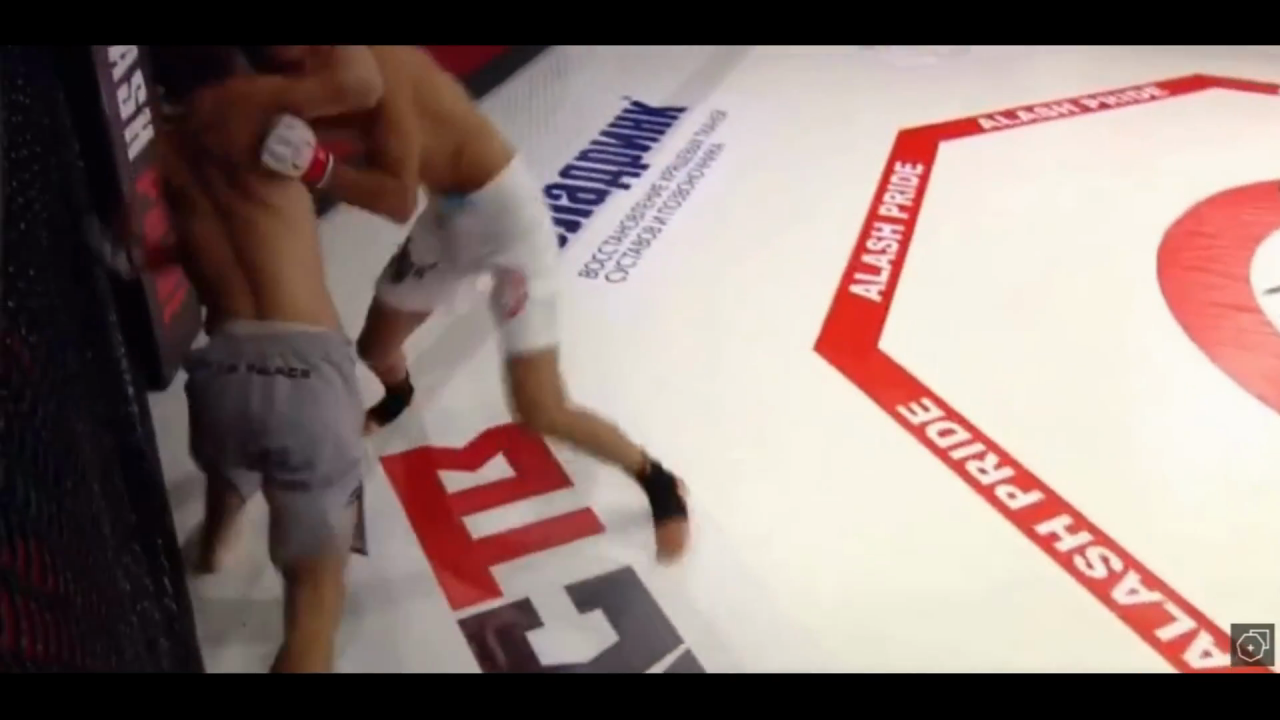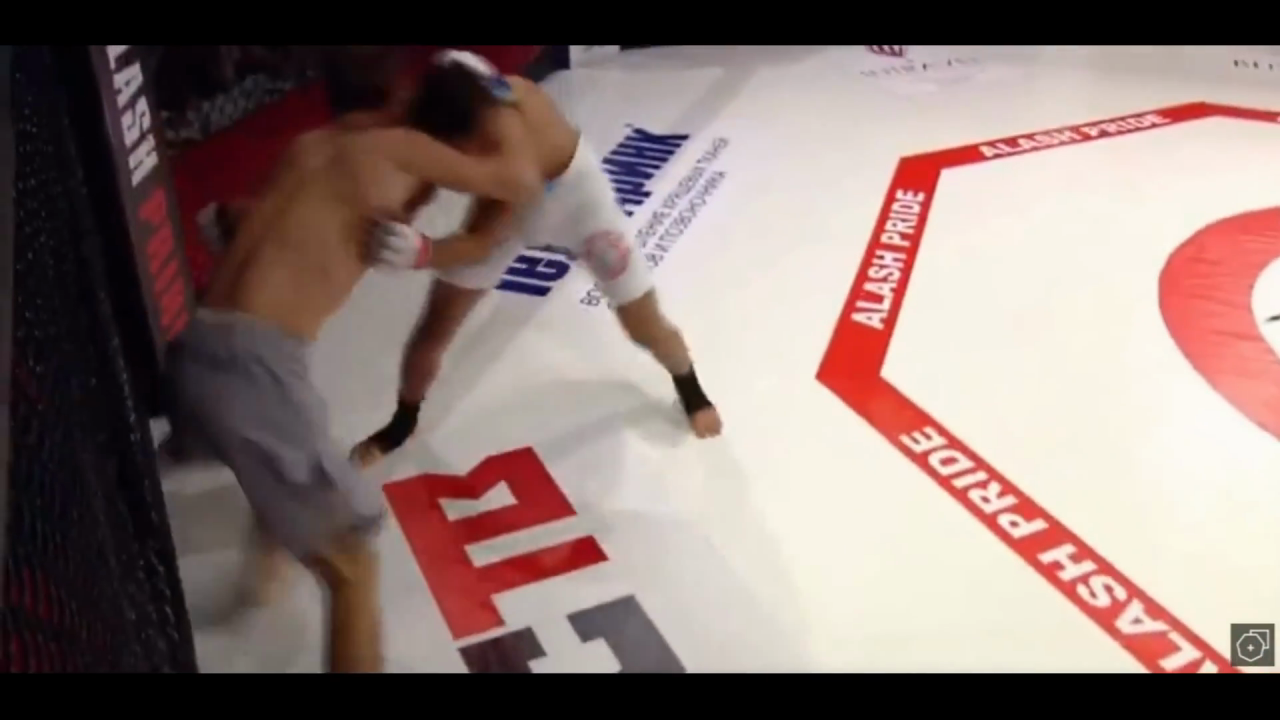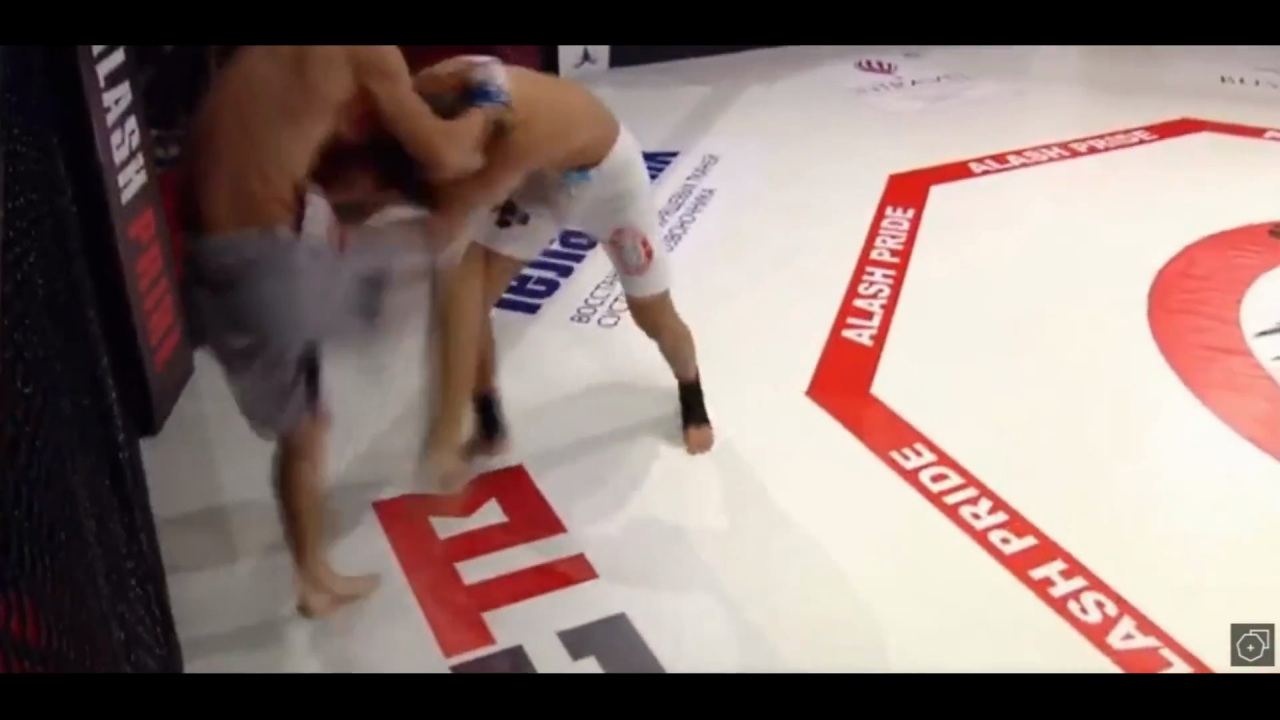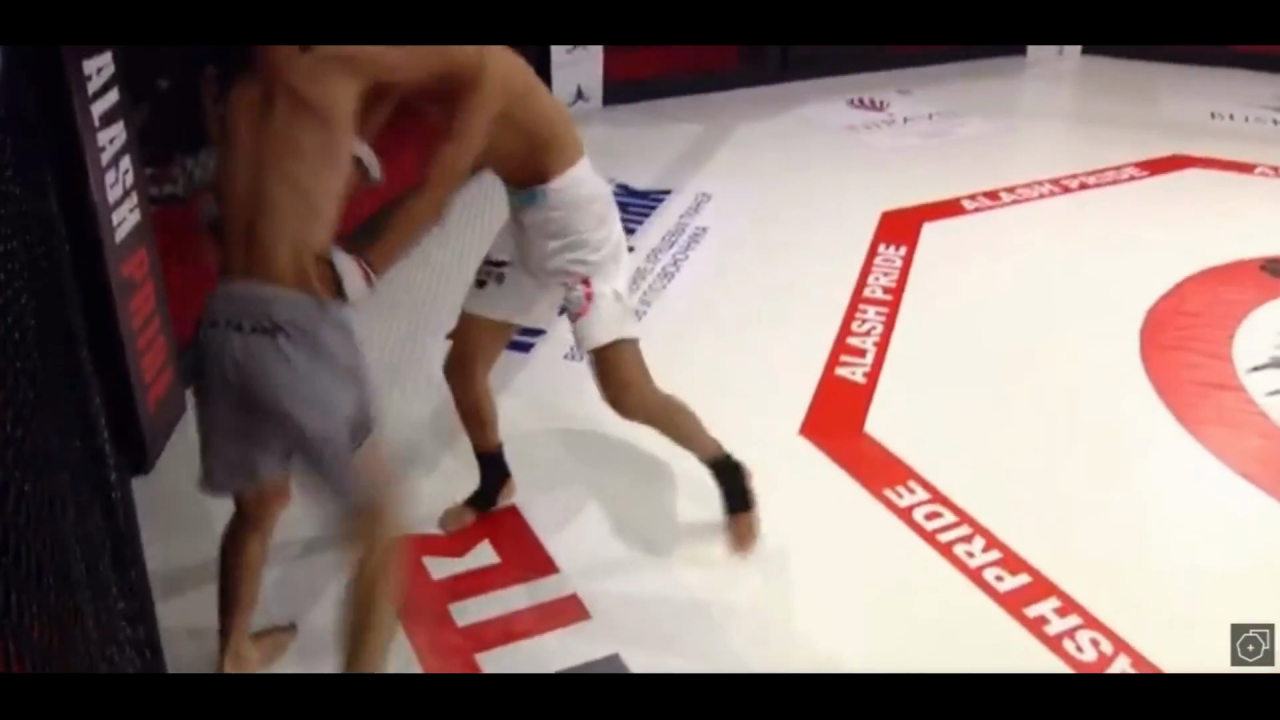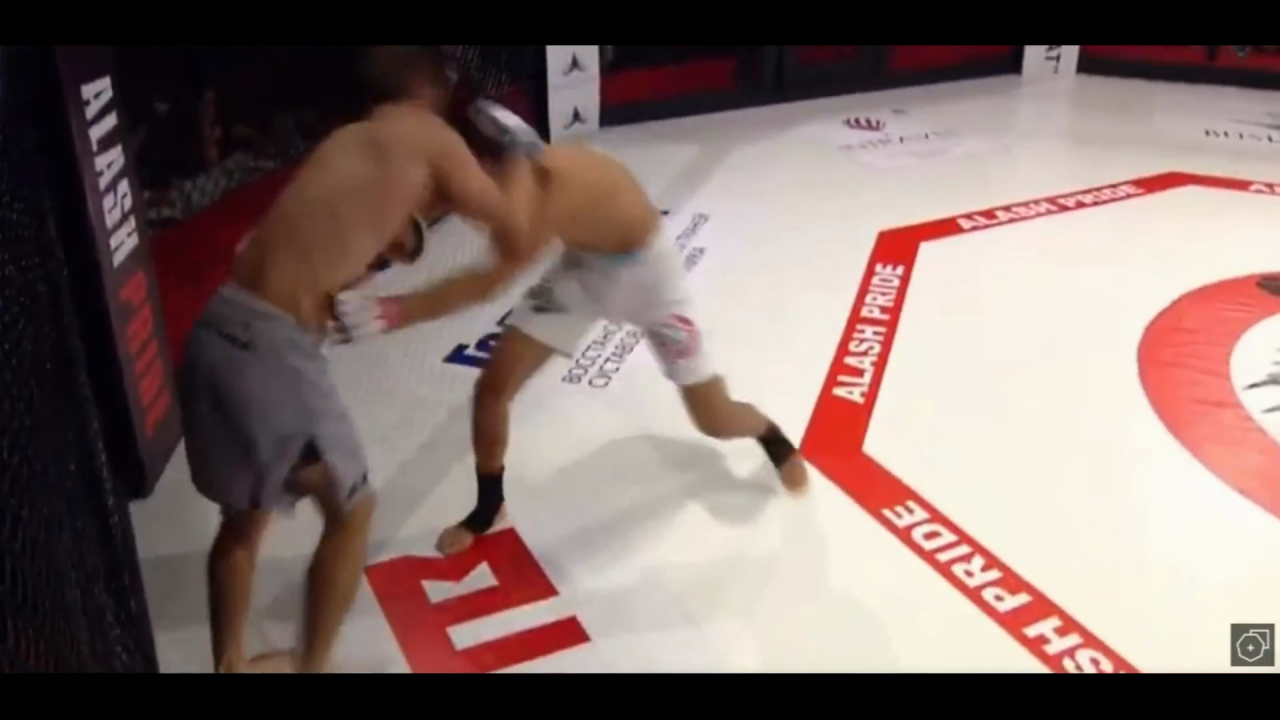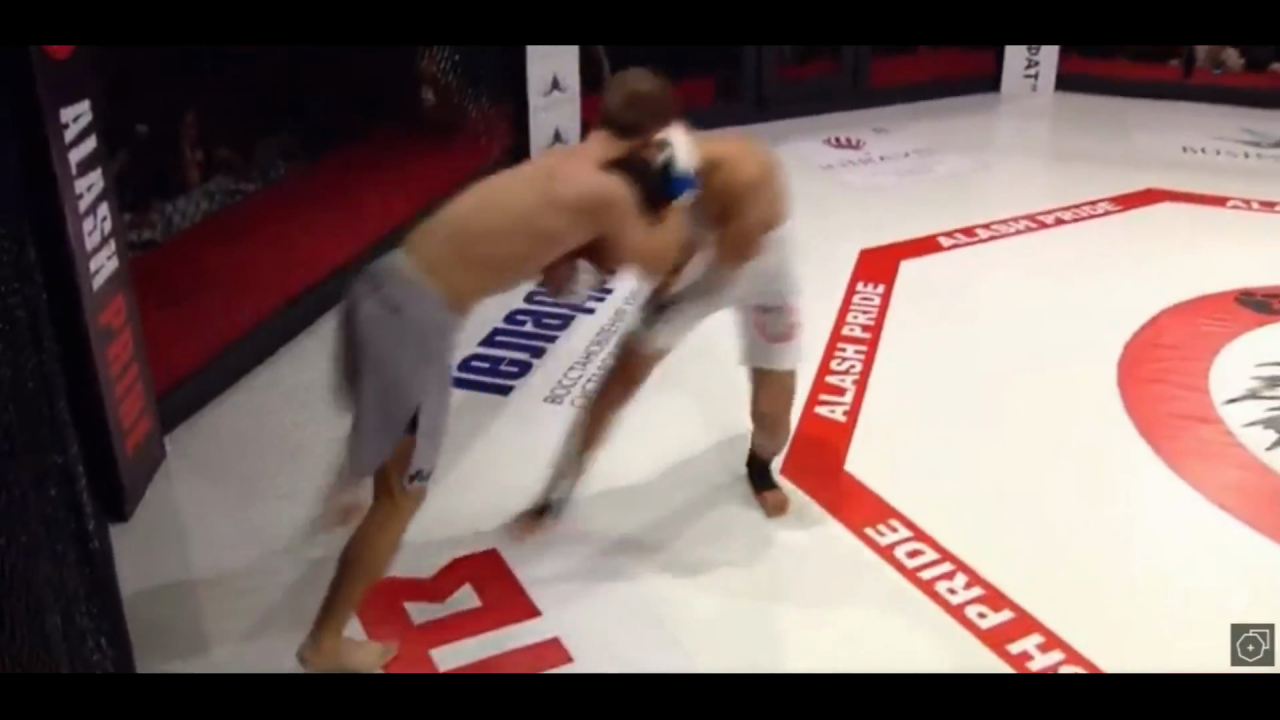
dt=0.3s
person 1, frame 1
left shoulder: (175, 166)
right shoulder: (217, 112)
right elbow: (360, 84)
left hip: (226, 372)
right hip: (309, 377)
left knee: (232, 461)
right knee: (316, 600)
left ankle: (216, 541)
person 1, frame 2
left shoulder: (307, 149)
right shoulder: (398, 149)
right elbow: (522, 184)
left wrist: (387, 239)
left hip: (193, 362)
right hip: (254, 369)
right knee: (353, 575)
left ankle: (269, 556)
person 1, frame 3
left shoulder: (264, 53)
right shoulder: (365, 52)
right elbow: (448, 160)
right wrist: (484, 106)
left hip: (210, 279)
right hip: (269, 270)
left knee: (302, 433)
left ankle: (315, 578)
person 1, frame 4
left shoulder: (245, 99)
right shoulder: (325, 64)
right elbow: (446, 64)
left hip: (225, 328)
right hip: (297, 331)
left knee: (260, 503)
right knee: (377, 523)
left ankle: (236, 652)
right ankle: (363, 670)
person 1, frame 5
left shoulder: (346, 140)
right shoulder: (426, 136)
right elbow: (512, 230)
left hip: (216, 327)
right hip: (272, 347)
left knee: (247, 514)
right knee: (352, 515)
left ankle: (232, 666)
right ankle: (308, 669)
person 1, frame 6
left shoulder: (559, 164)
right shoulder: (607, 192)
right elbow: (656, 264)
left wrist: (585, 250)
left hip: (383, 284)
right hip: (413, 318)
right knee: (399, 499)
left ankle: (346, 494)
right ankle: (324, 643)
person 2, frame 1
left shoulder: (380, 72)
left elbow: (399, 203)
left wrist: (320, 170)
left hip: (504, 211)
right hip: (450, 213)
left knee: (540, 413)
right knee: (375, 346)
left ankle: (659, 484)
right ankle: (401, 394)
person 2, frame 2
left shoulder: (508, 126)
left elbow: (486, 241)
left hip: (571, 185)
right hip: (501, 195)
left knee: (648, 330)
right knee: (432, 333)
left ankle: (690, 388)
right ankle: (402, 423)
person 2, frame 3
left shoulder: (524, 132)
right shoulder: (439, 85)
left elbow: (444, 222)
left hip: (608, 178)
right hip: (544, 178)
left knee: (656, 319)
right knee: (465, 299)
left ankle: (692, 399)
right ankle: (488, 430)
person 2, frame 4
left shoulder: (478, 69)
left elbow: (434, 197)
left hip: (573, 214)
right hip: (529, 212)
left knee: (627, 394)
right knee: (462, 367)
left ankle: (730, 476)
right ankle: (494, 483)
person 2, frame 5
left shoulder: (561, 191)
right shoulder: (501, 170)
left elbow: (488, 282)
left wrist: (389, 312)
left hip: (646, 268)
right hip: (582, 263)
left knee: (716, 419)
right knee: (491, 389)
left ankle: (773, 438)
right ankle: (488, 508)
person 2, frame 6
left shoulder: (742, 177)
left elbow: (738, 255)
left hip: (762, 261)
right hip: (697, 254)
left knee: (773, 423)
right knee: (619, 383)
left ankle: (758, 468)
right ankle: (554, 497)
